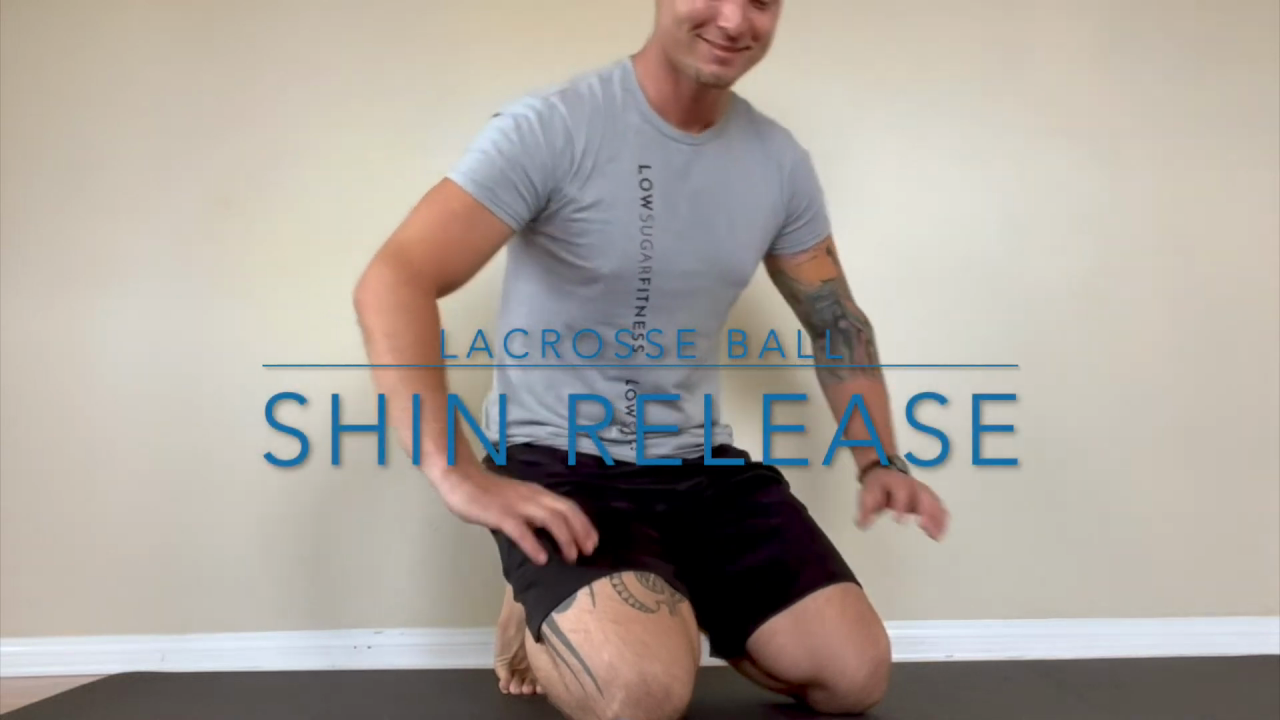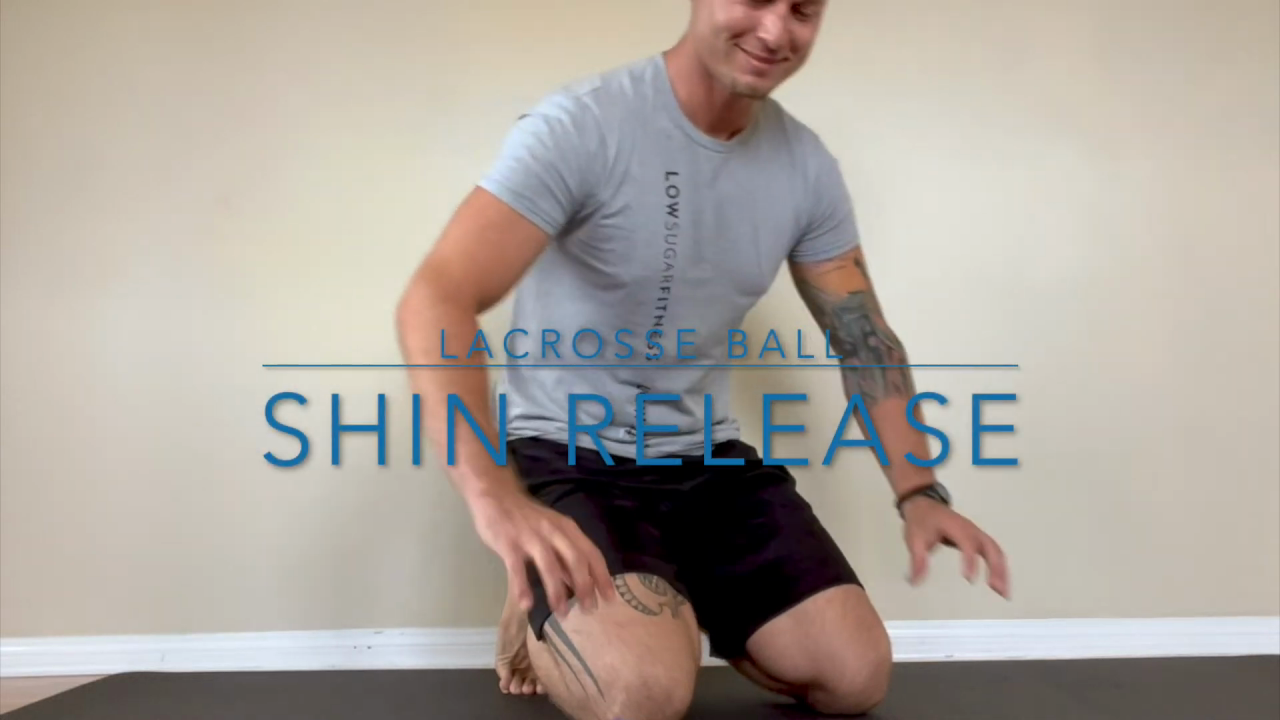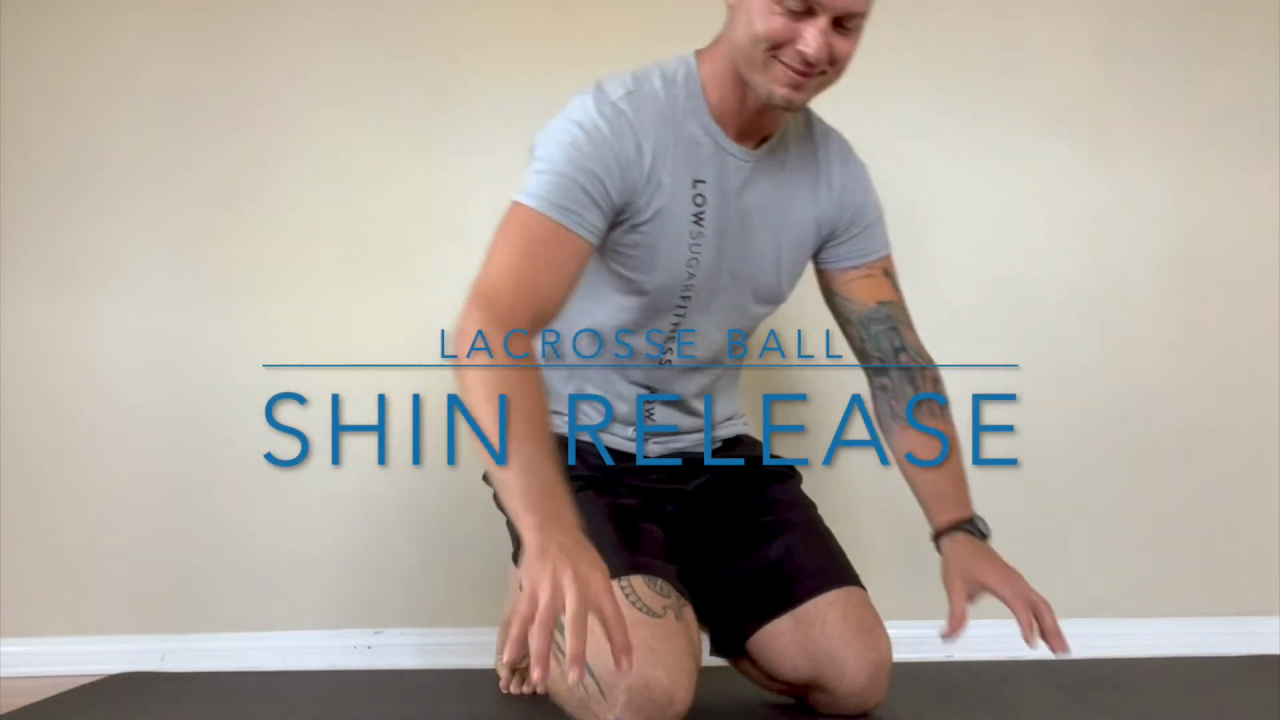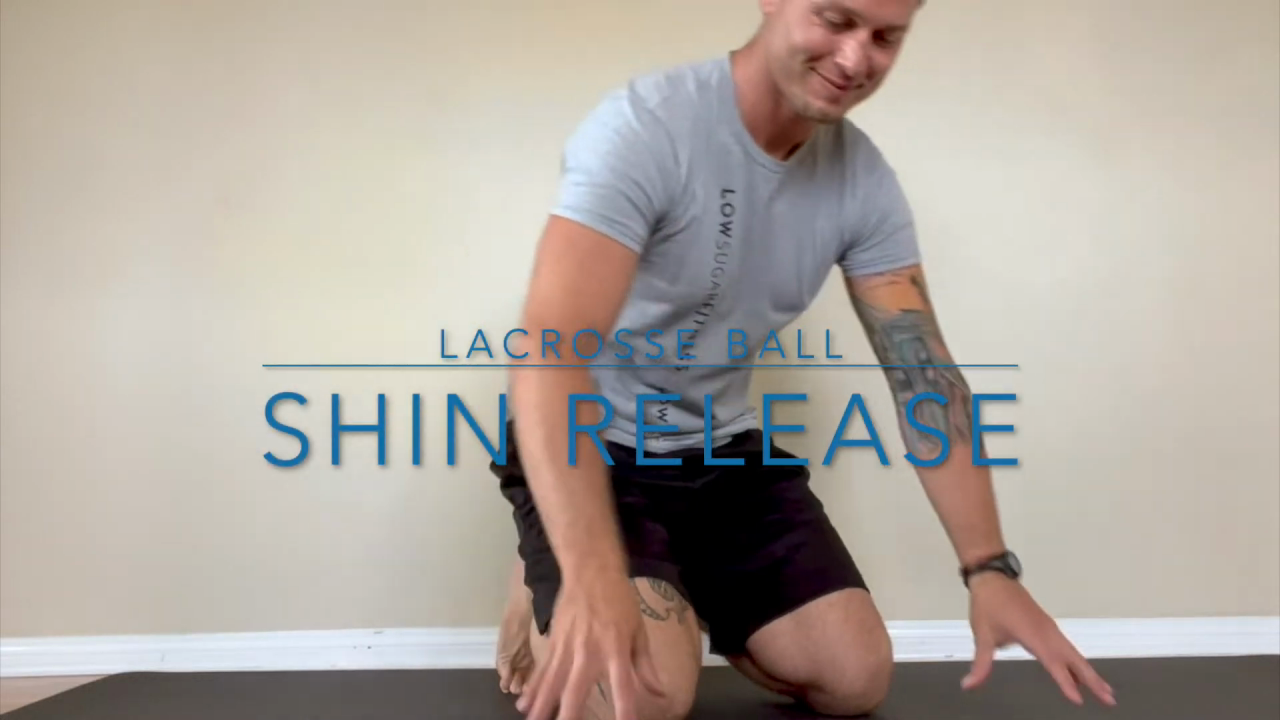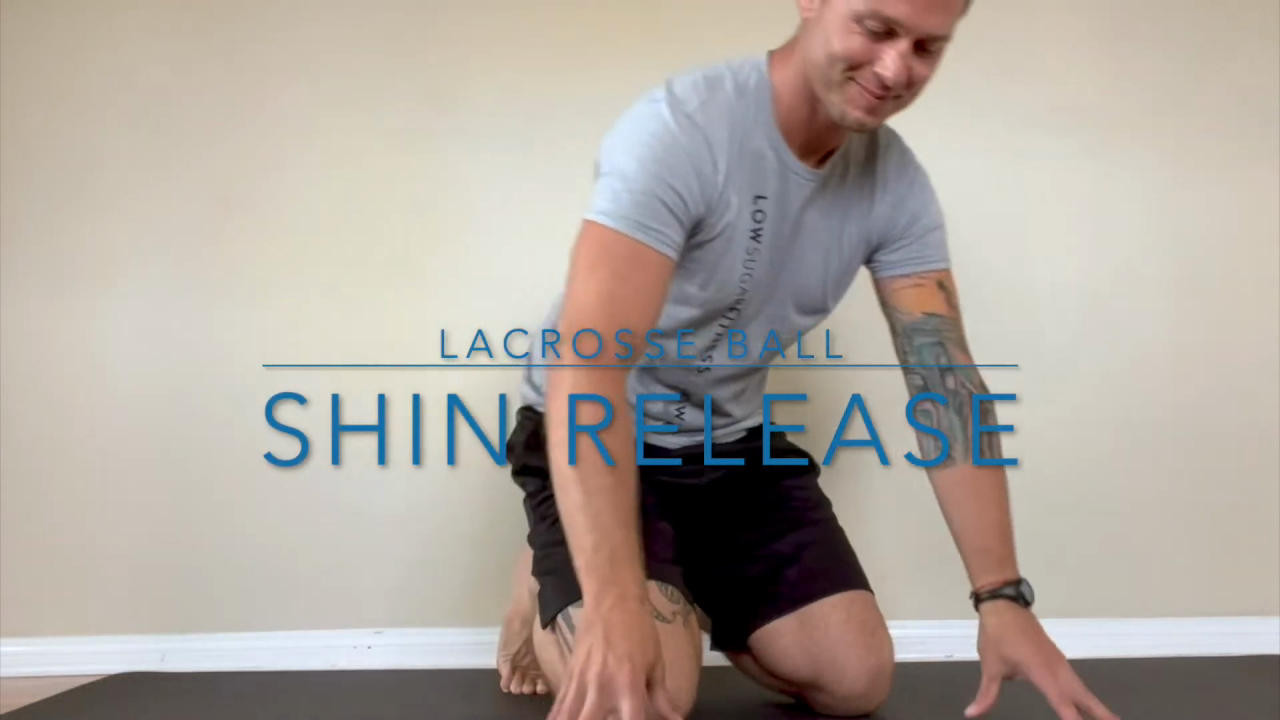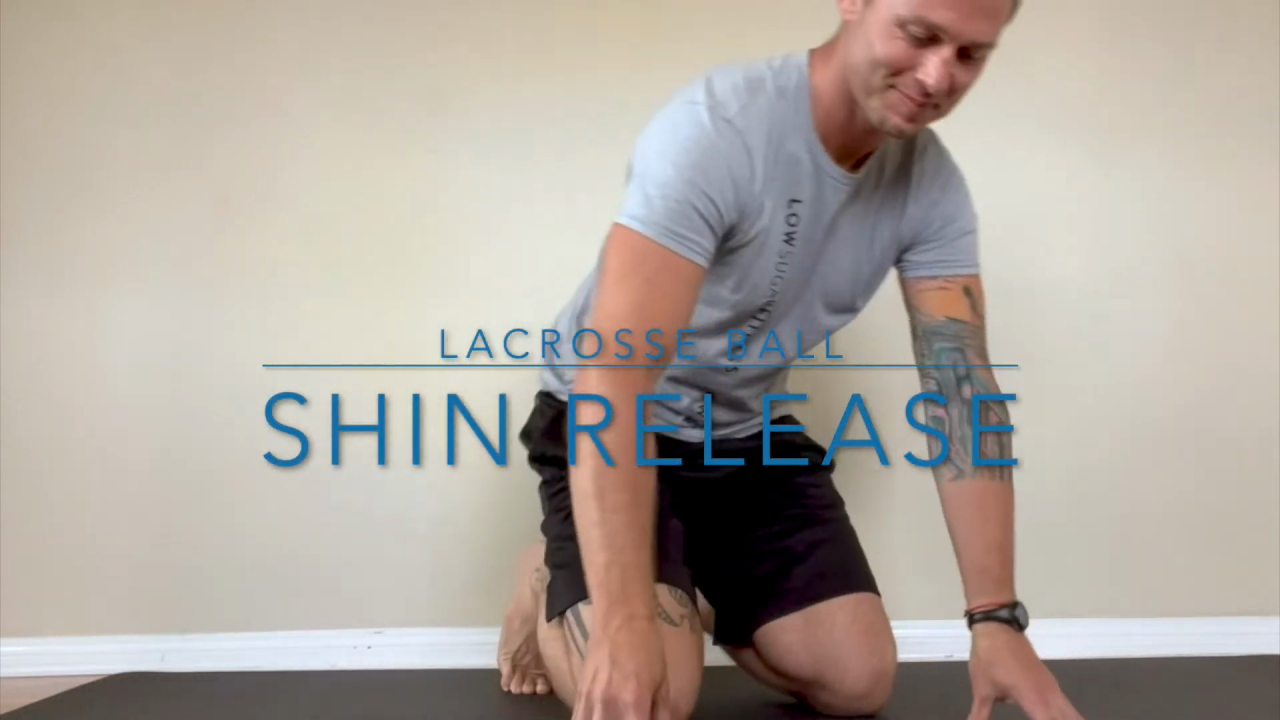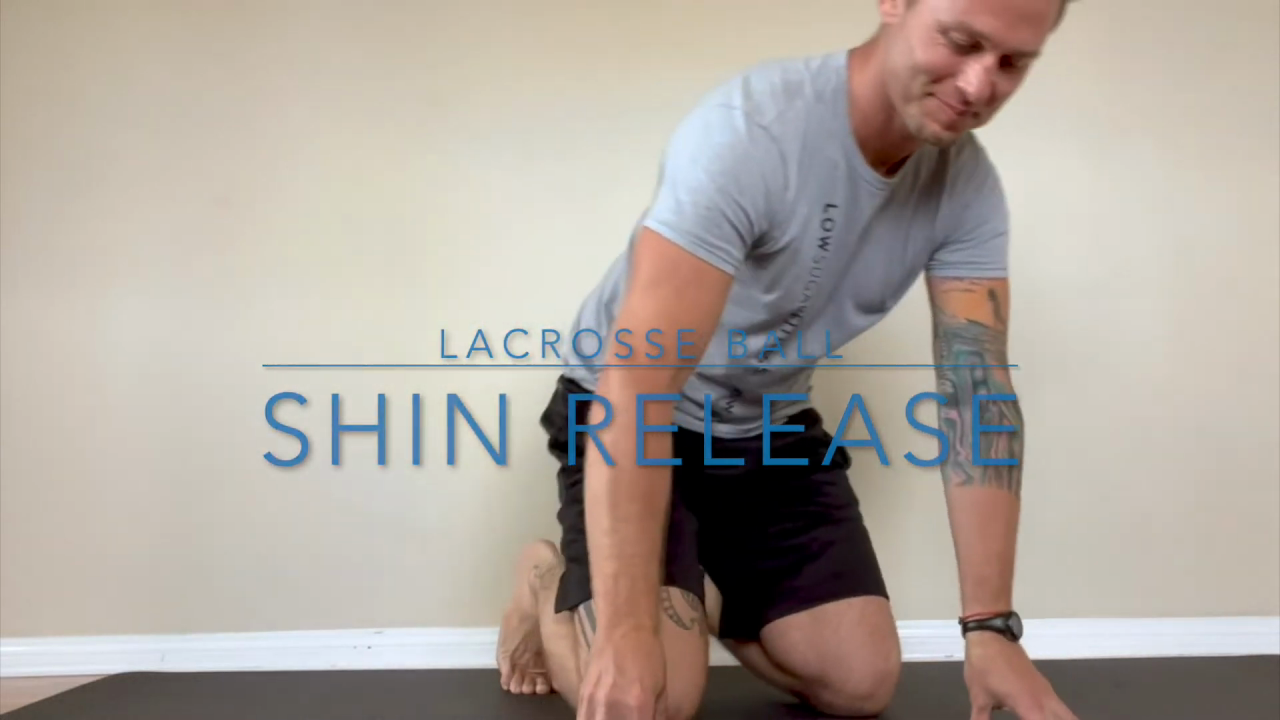
dt=0.1s
person 1, frame 1
left shoulder: (779, 161)
right shoulder: (551, 127)
left elbow: (836, 321)
right elbow: (393, 286)
left wrist: (878, 461)
right wrist: (458, 472)
left hip: (702, 463)
right hip: (558, 466)
left ankle: (668, 607)
right ankle: (533, 614)
person 1, frame 2
left shoulder: (806, 167)
right shoulder: (580, 127)
left elbow: (864, 340)
right elbow: (435, 303)
left wrist: (919, 489)
right wrist: (495, 498)
left hip: (706, 460)
right hip: (568, 460)
left ankle: (692, 605)
right ankle: (542, 611)
person 1, frame 3
left shoulder: (834, 173)
right shoulder: (609, 125)
left elbow: (892, 355)
right elbow: (490, 326)
left wrist: (961, 531)
right wrist: (548, 532)
left hip: (714, 456)
right hip: (576, 453)
left ankle: (666, 605)
right ankle: (537, 607)
person 1, frame 4
left shoulder: (863, 180)
right shoulder: (644, 128)
left elbow: (921, 370)
right elbow: (544, 346)
left wrist: (992, 572)
right wrist: (593, 568)
left hip: (723, 453)
right hip: (591, 449)
left ankle: (685, 600)
right ankle: (549, 600)
person 1, frame 5
left shoulder: (899, 184)
right shoulder: (678, 127)
left elbow: (945, 380)
right elbow: (583, 361)
left wrist: (1002, 597)
right wrist: (617, 600)
left hip: (738, 446)
right hip: (597, 439)
left ankle: (686, 593)
right ankle: (553, 592)
person 1, frame 6
left shoulder: (934, 187)
right shoulder: (712, 131)
left elbow: (961, 389)
right elbow: (616, 371)
left wrist: (997, 620)
right wrist: (623, 617)
left hip: (754, 440)
right hip: (614, 432)
left ankle: (685, 596)
right ankle: (551, 591)
person 1, frame 7
left shoulder: (968, 187)
right shoulder: (747, 133)
left elbow: (977, 396)
right elbow: (637, 376)
left wrist: (989, 627)
right wrist: (624, 626)
left hip: (775, 434)
right hip: (638, 421)
left ankle: (690, 594)
right ankle: (544, 589)
